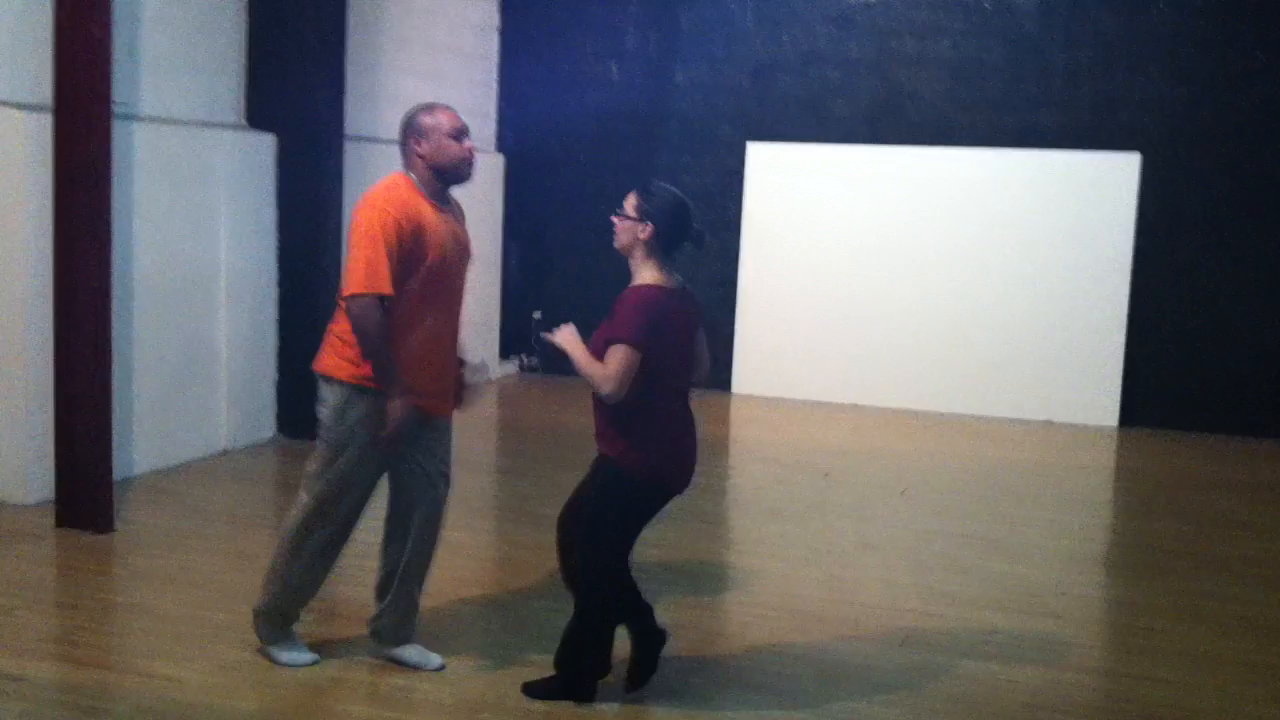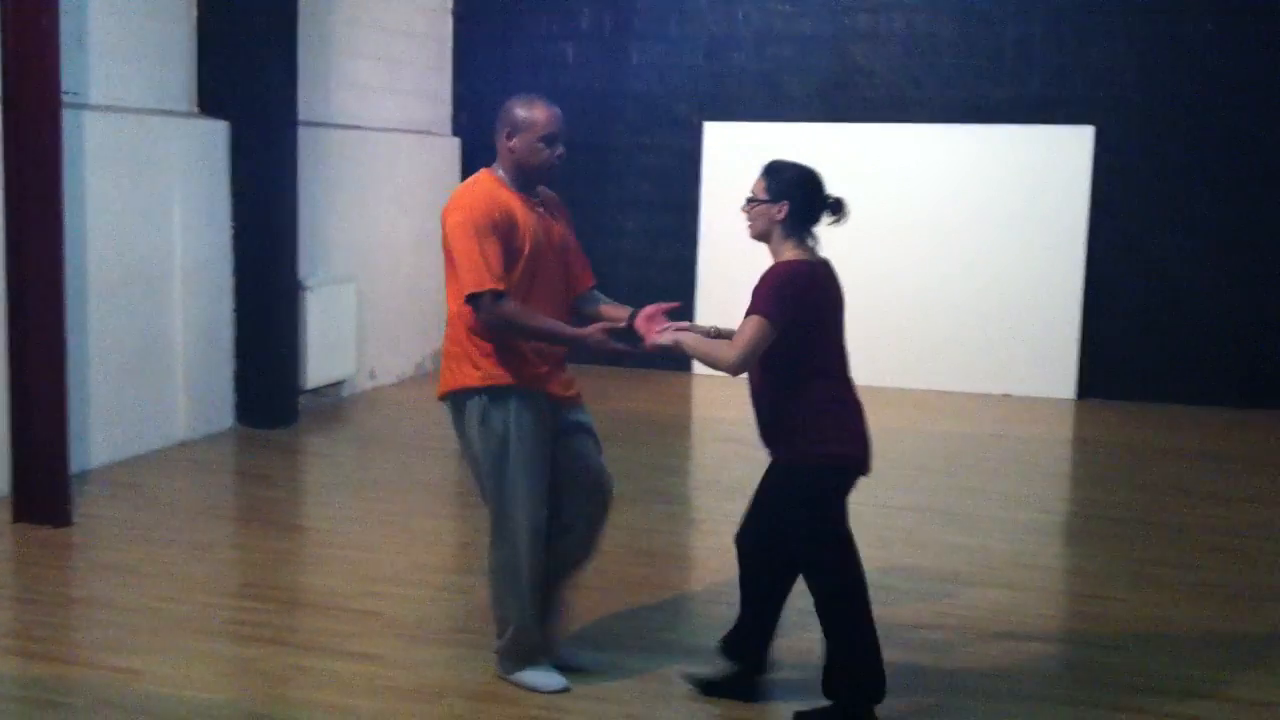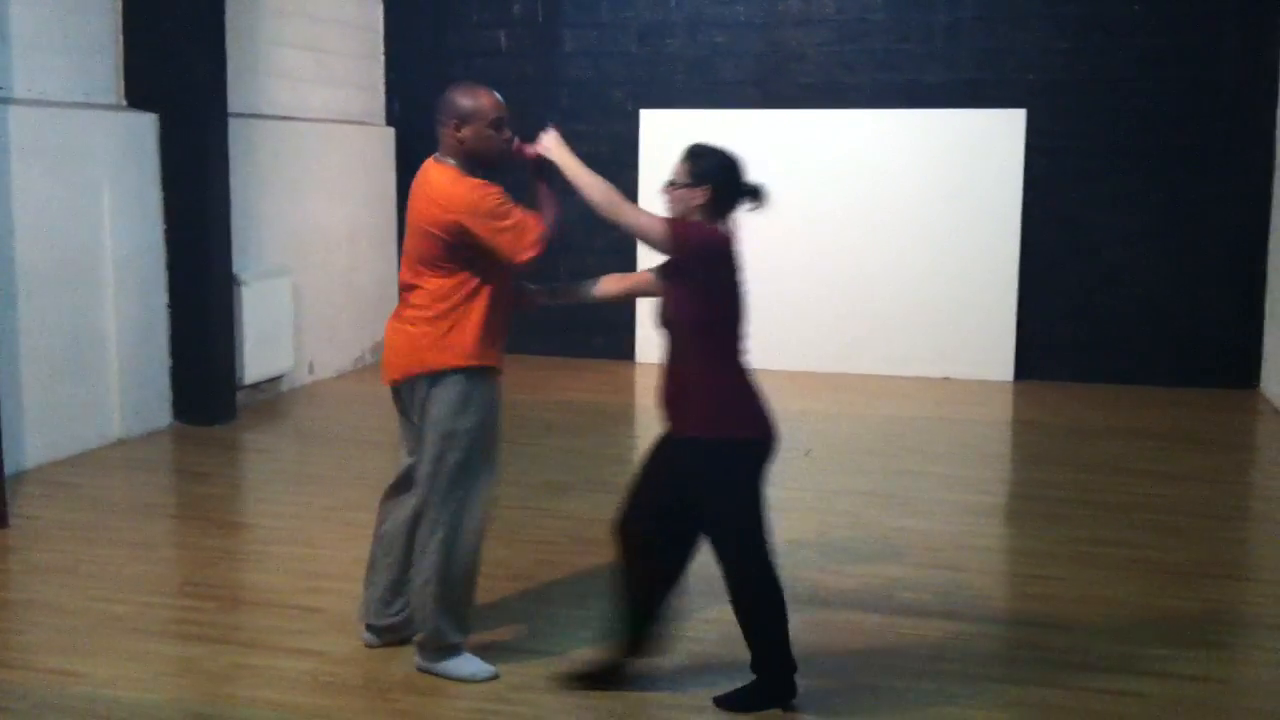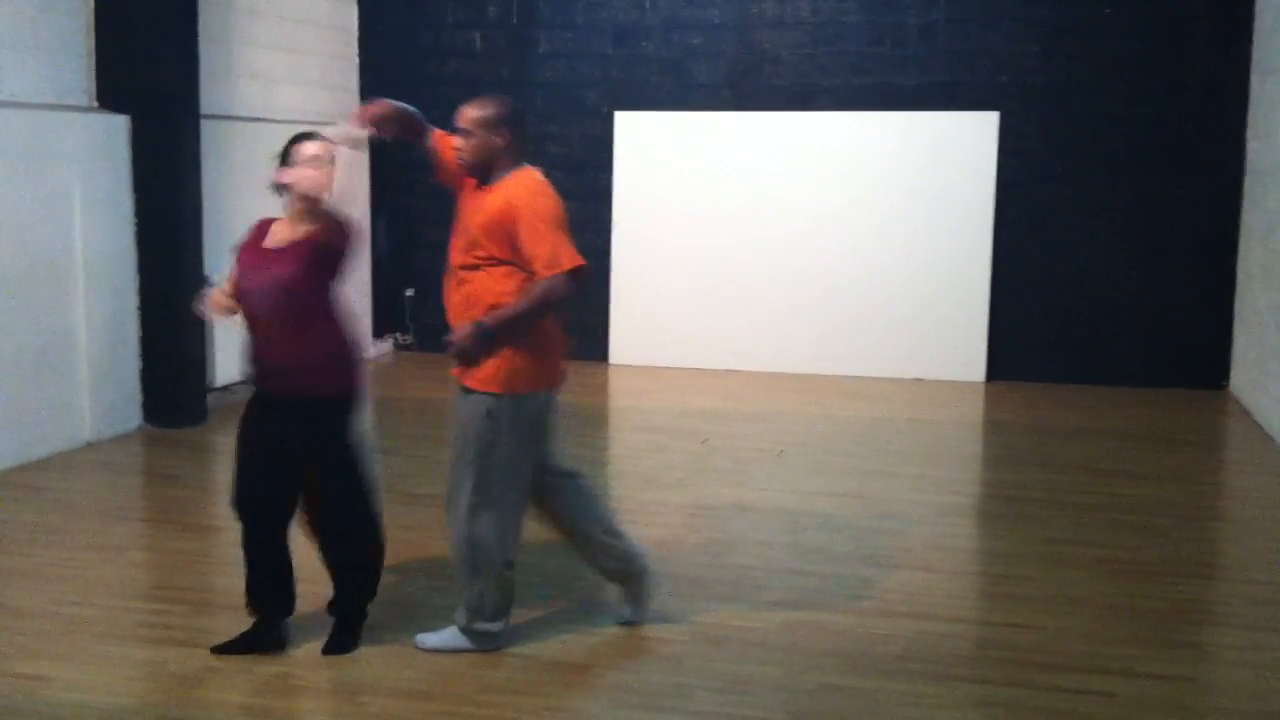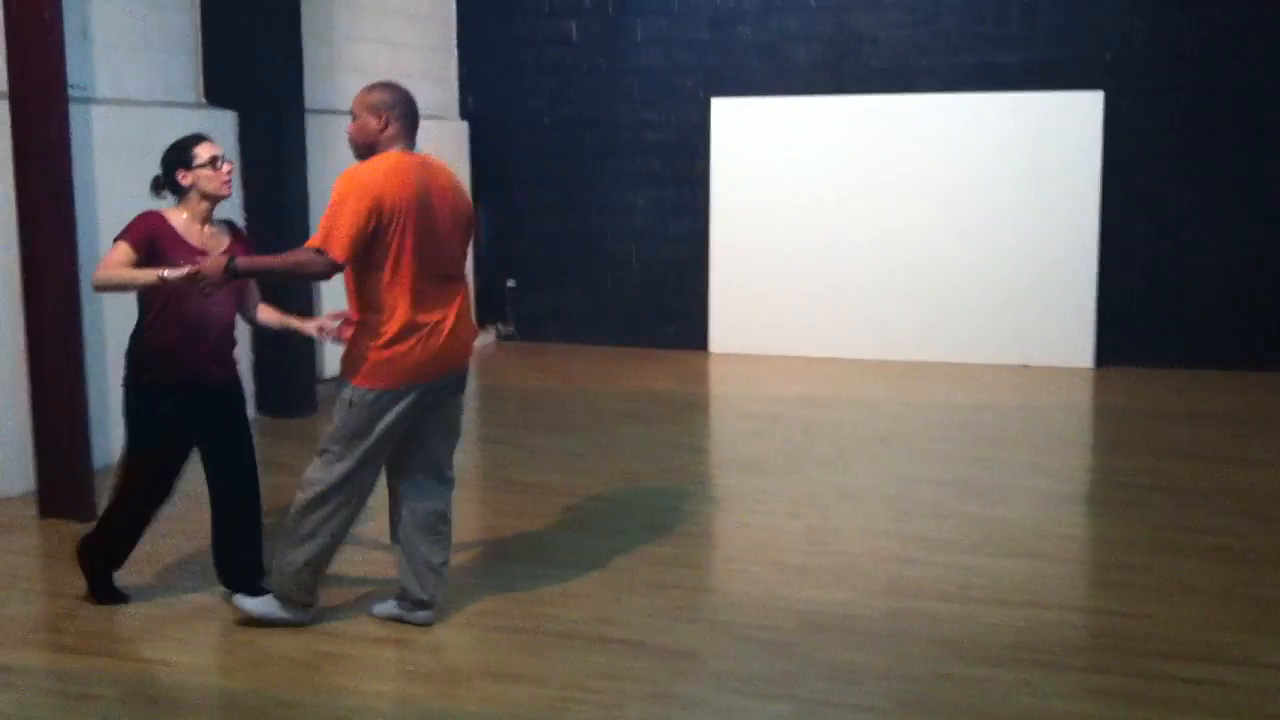
dt=1s
person 1, frame 1
left shoulder: (451, 211)
right shoulder: (387, 207)
right elbow: (364, 307)
left wrist: (451, 370)
right wrist: (392, 393)
left hip: (425, 390)
right hip: (367, 386)
left knee: (420, 509)
right knee: (329, 508)
left ankle: (393, 630)
right ankle: (273, 625)
person 1, frame 2
left shoulder: (553, 208)
right shoulder: (476, 204)
left elbow: (577, 291)
right elbow: (489, 306)
left wrist: (628, 316)
right wrist: (580, 338)
left hip: (549, 380)
right hip: (493, 386)
left knee: (587, 498)
right knee: (519, 520)
left ankle: (537, 618)
right ankle: (519, 654)
person 1, frame 3
left shoulder: (440, 178)
right shoulder: (469, 197)
right elbow: (536, 242)
right wrist: (545, 175)
left hip: (419, 358)
right hip: (450, 365)
left knee: (419, 487)
right knee: (455, 502)
left ankle: (386, 616)
right ankle: (439, 642)
person 1, frame 4
left shoulder: (527, 193)
right shoulder: (474, 173)
left elbow: (560, 280)
right elbow: (419, 132)
left wrist: (482, 327)
right wrist: (389, 114)
left hip: (501, 369)
right hip: (503, 364)
left knee: (477, 498)
right knee: (543, 475)
left ankle: (482, 624)
right ankle: (625, 566)
person 1, frame 5
left shoulder: (364, 182)
right shoulder: (448, 182)
left elbow: (320, 261)
left wrist: (235, 266)
left hip: (390, 359)
right hip: (448, 354)
left knee: (336, 475)
right knee: (425, 476)
left ankle: (292, 594)
right ankle: (420, 596)
person 2, frame 1
left shoulder: (641, 301)
right shoulder: (678, 296)
left elbow: (611, 385)
right elbow: (699, 366)
left wrist: (574, 347)
left hip: (638, 456)
right hip: (664, 450)
left knee: (592, 557)
right knee: (578, 533)
left ankle: (576, 674)
right ankle: (643, 630)
person 2, frame 2
left shoulder: (786, 278)
right shoulder: (813, 272)
left elbow: (735, 359)
left wrist: (680, 339)
right wrist: (711, 331)
left hip: (815, 448)
right hip: (825, 442)
left knee: (828, 570)
right knee: (762, 551)
right ankle: (746, 668)
person 2, frame 3
left shoulder: (706, 249)
right shoulder: (692, 258)
left elbow: (616, 208)
right elbow: (622, 284)
left wrist: (559, 154)
right wrist: (554, 291)
left hip: (722, 433)
right hip: (699, 428)
left knee: (744, 554)
right knee: (643, 533)
left ankle: (773, 679)
right ankle: (629, 650)
person 2, frame 4
left shoulder: (326, 235)
right shoulder: (261, 233)
left elbow: (329, 209)
right elbow: (239, 293)
right wrist: (221, 298)
left hip: (319, 393)
right hip: (278, 390)
left knee: (335, 509)
right knee: (259, 506)
left ankle: (351, 604)
right ankle: (270, 618)
person 2, frame 5
left shoulder: (233, 237)
right shoulder: (152, 227)
left elbow: (252, 307)
right elbow: (103, 277)
left wrist: (302, 324)
right wrist: (168, 275)
left hip: (216, 380)
right hip: (157, 380)
left knee: (236, 478)
right knee: (148, 481)
left ankle: (244, 577)
right ankle: (98, 565)
